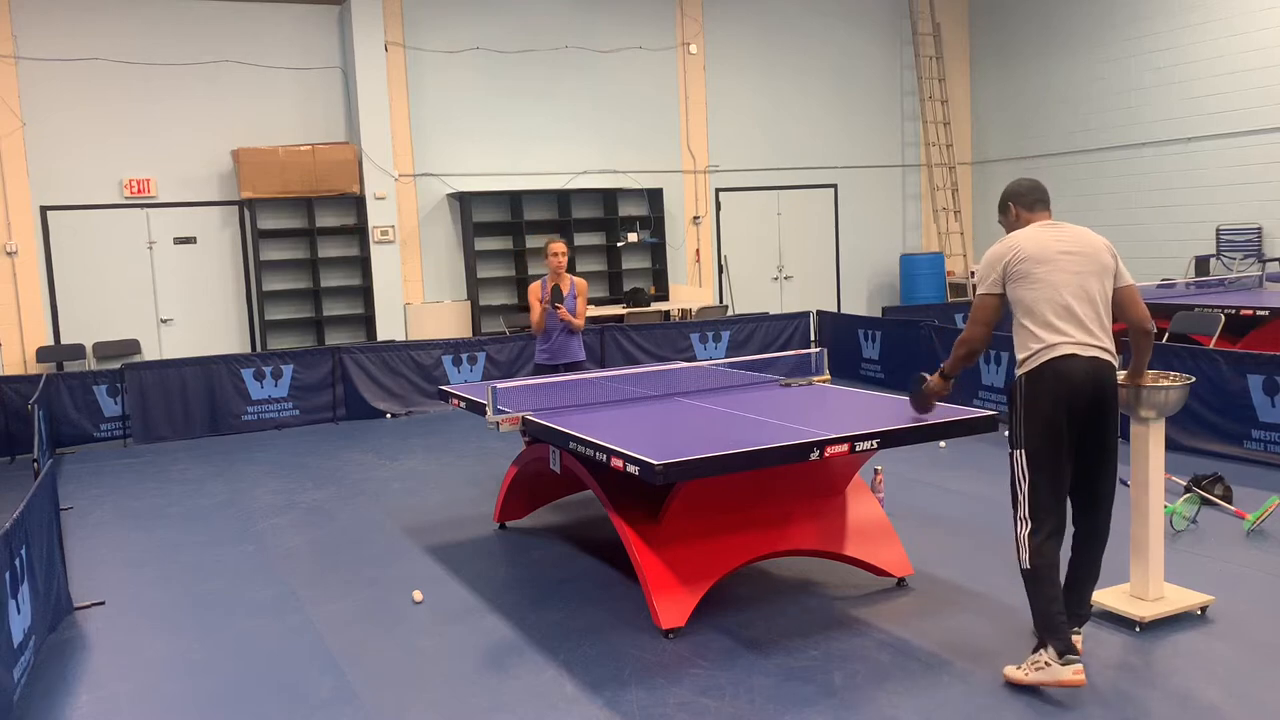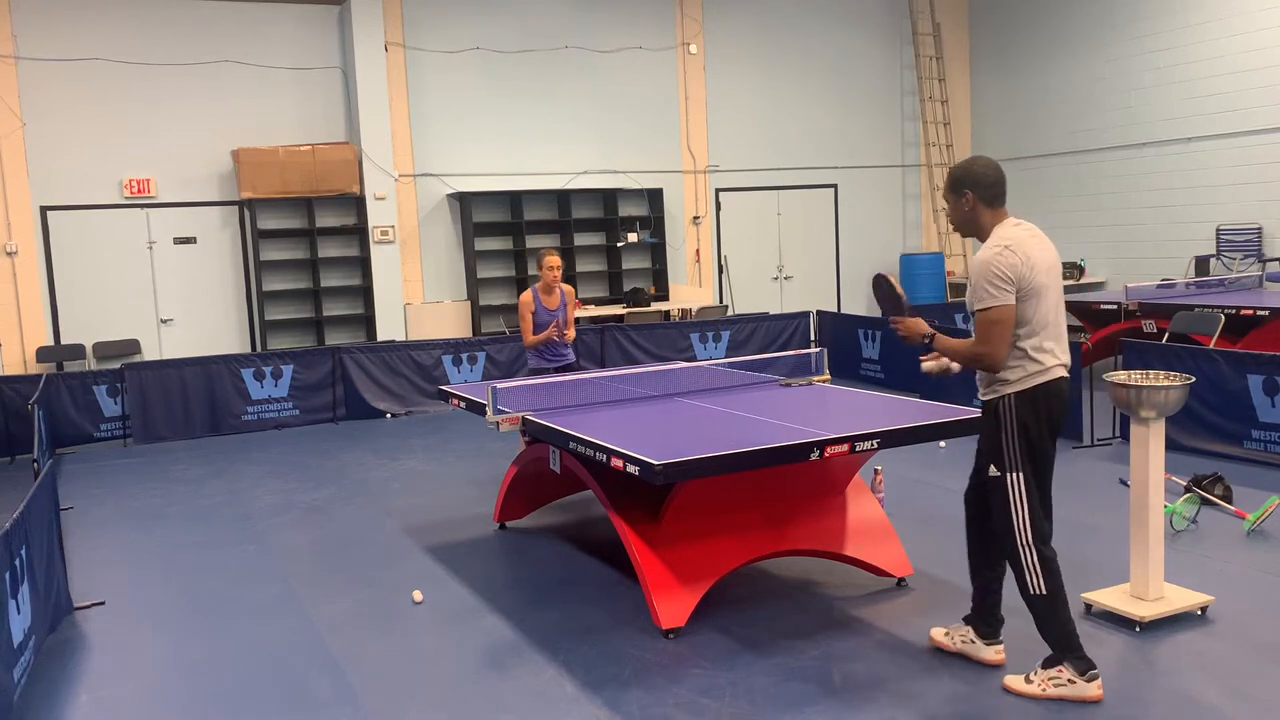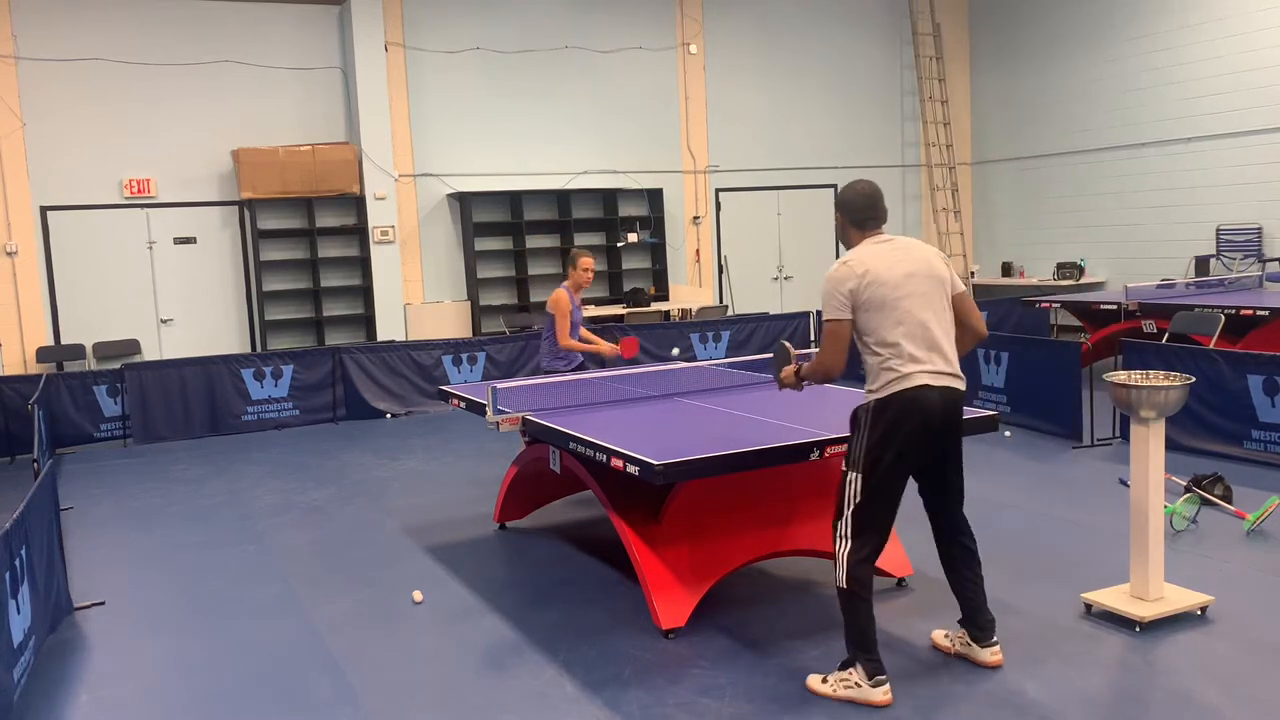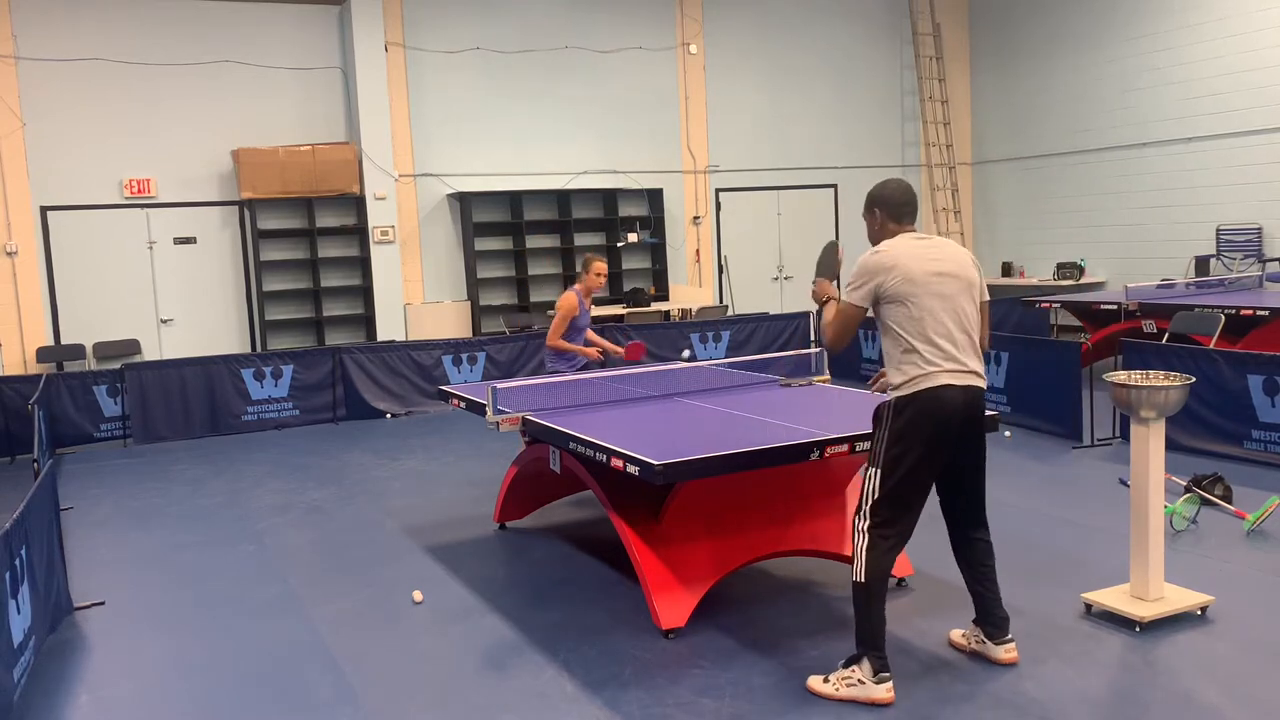
dt=1s
person 1, frame 1
left shoulder: (1006, 251)
right shoulder: (1099, 244)
left elbow: (975, 339)
right elbow: (1143, 325)
left wrist: (943, 377)
right wrist: (1137, 373)
left hip: (1046, 379)
right hip: (1100, 376)
left knee: (1039, 518)
right knee: (1093, 511)
left ankle: (1058, 651)
right ankle: (1071, 622)
person 1, frame 2
left shoulder: (993, 258)
right shoulder: (1032, 237)
left elbow: (991, 357)
left wrist: (930, 338)
right wrist: (955, 350)
left hip: (1019, 401)
right hip: (1046, 388)
left knee: (1024, 534)
right knee: (984, 507)
left ankle: (1074, 667)
right ankle: (982, 629)
person 1, frame 3
left shoulder: (845, 271)
right shoulder: (930, 255)
left elbow: (832, 366)
right elbow: (976, 330)
left wrist: (798, 373)
left hip: (894, 406)
right hip: (948, 397)
left knee: (855, 537)
right knee: (950, 520)
left ankle: (867, 673)
right ankle: (980, 635)
person 1, frame 4
left shoulder: (877, 262)
right shoulder: (961, 255)
left elbow: (835, 338)
right elbow: (979, 341)
left wrist: (827, 300)
left hip: (917, 405)
right hip: (970, 395)
left knee: (875, 530)
right knee: (968, 521)
left ankle: (871, 671)
right ankle: (995, 634)
